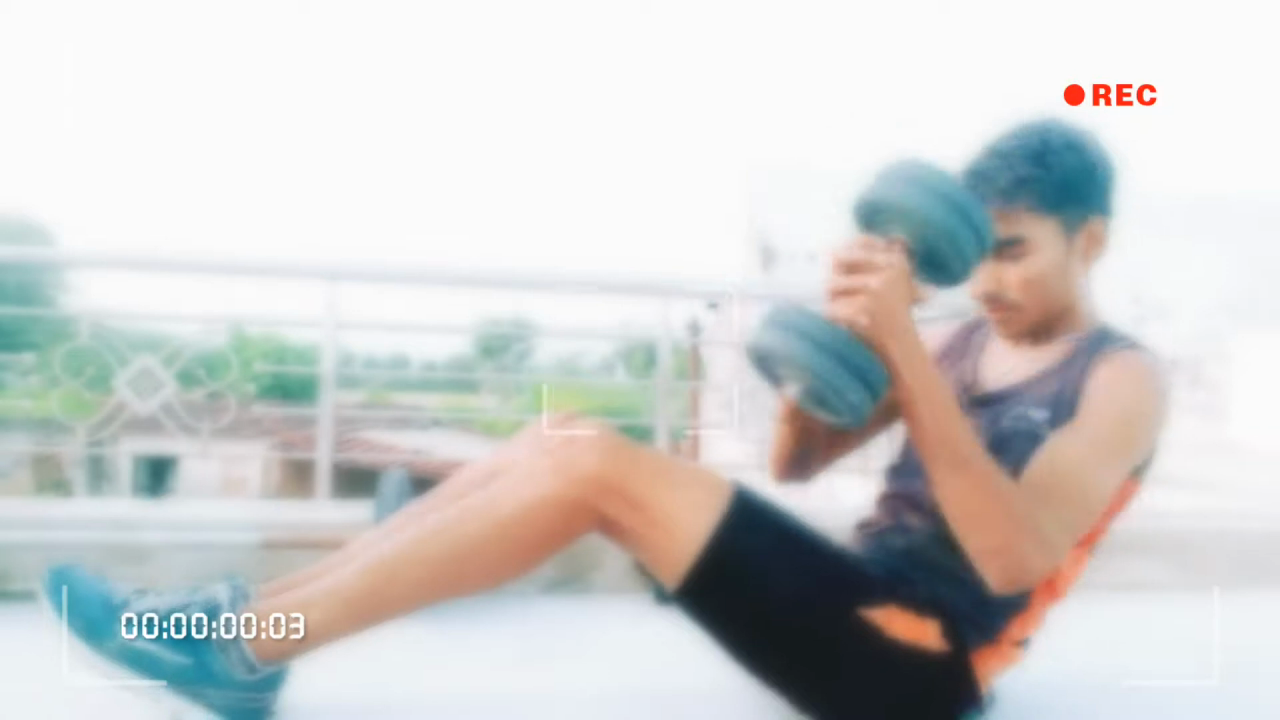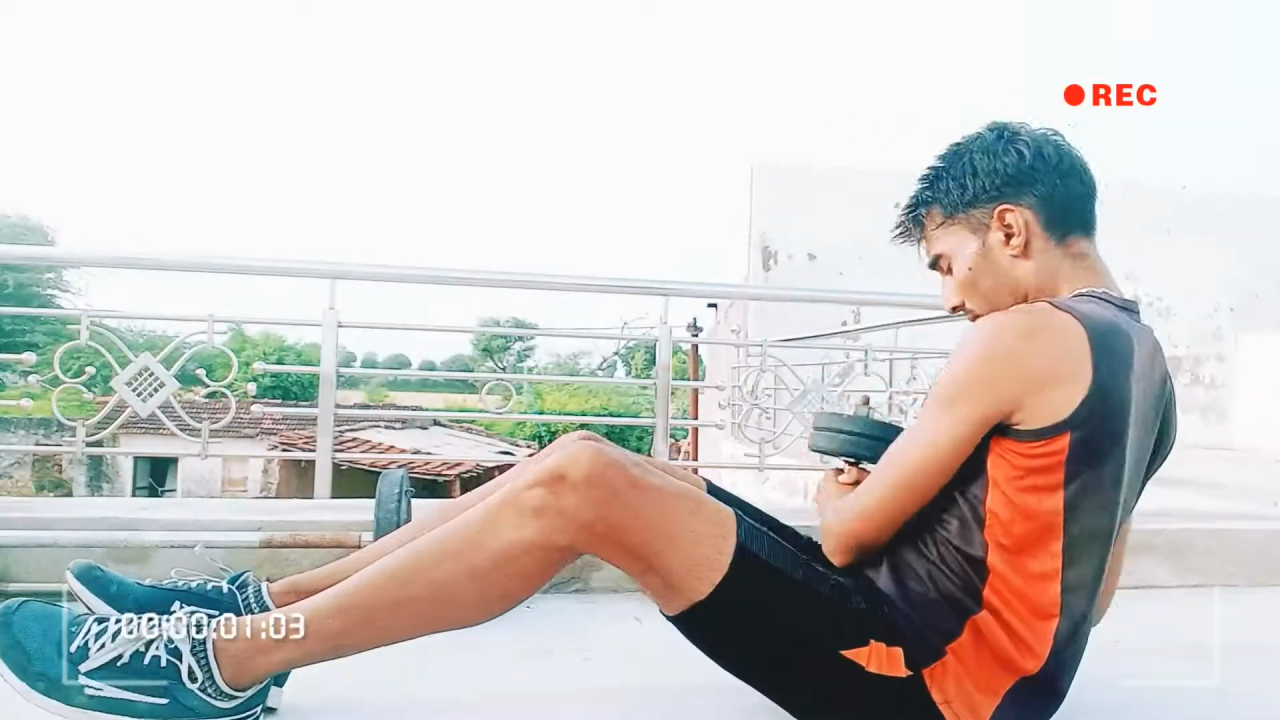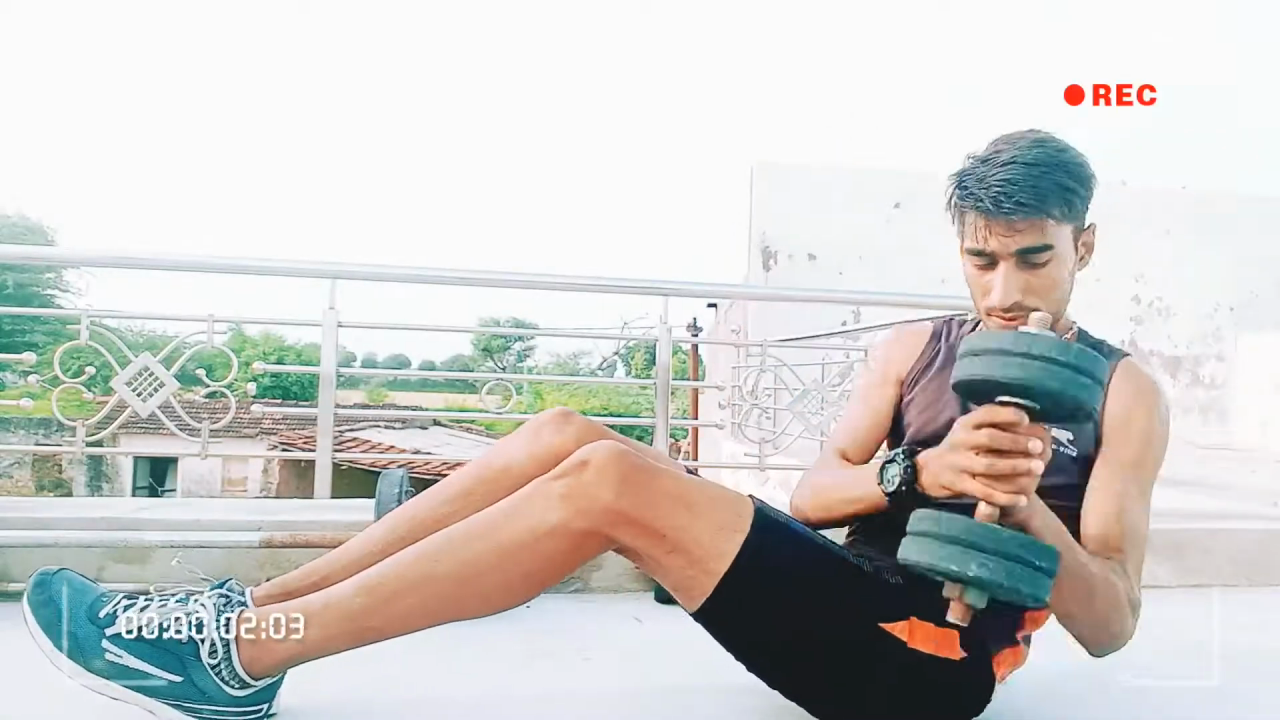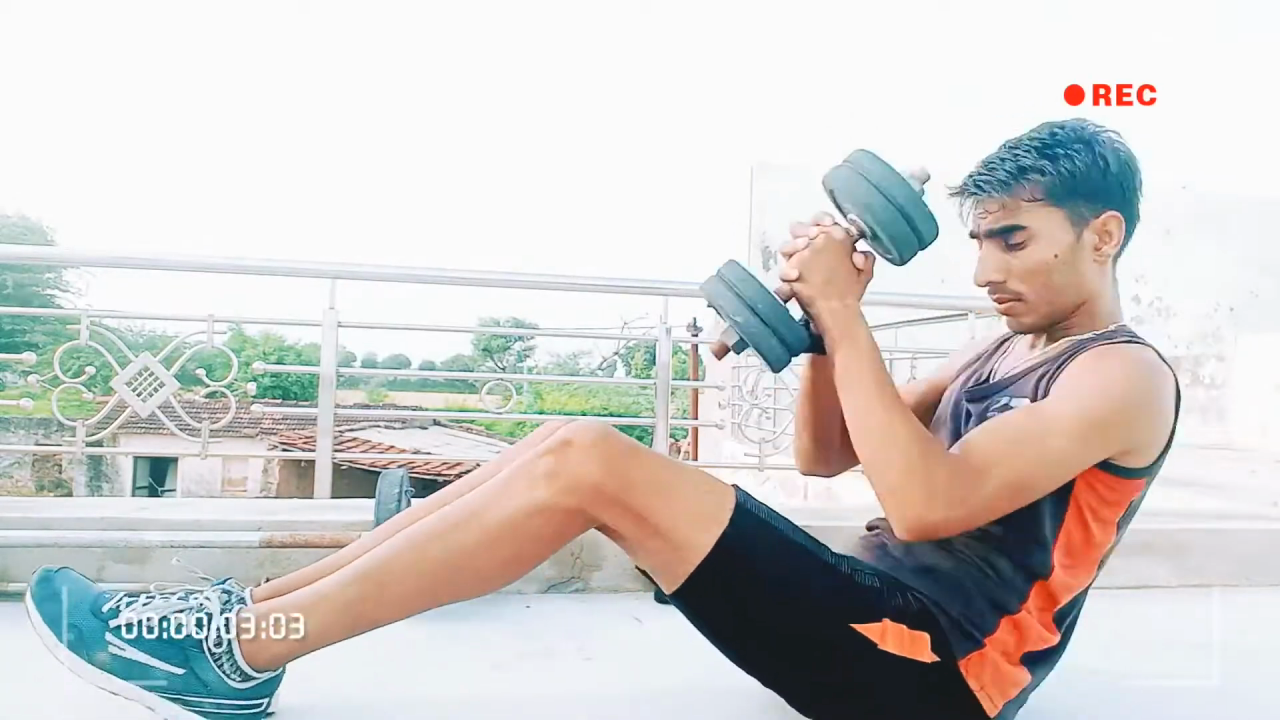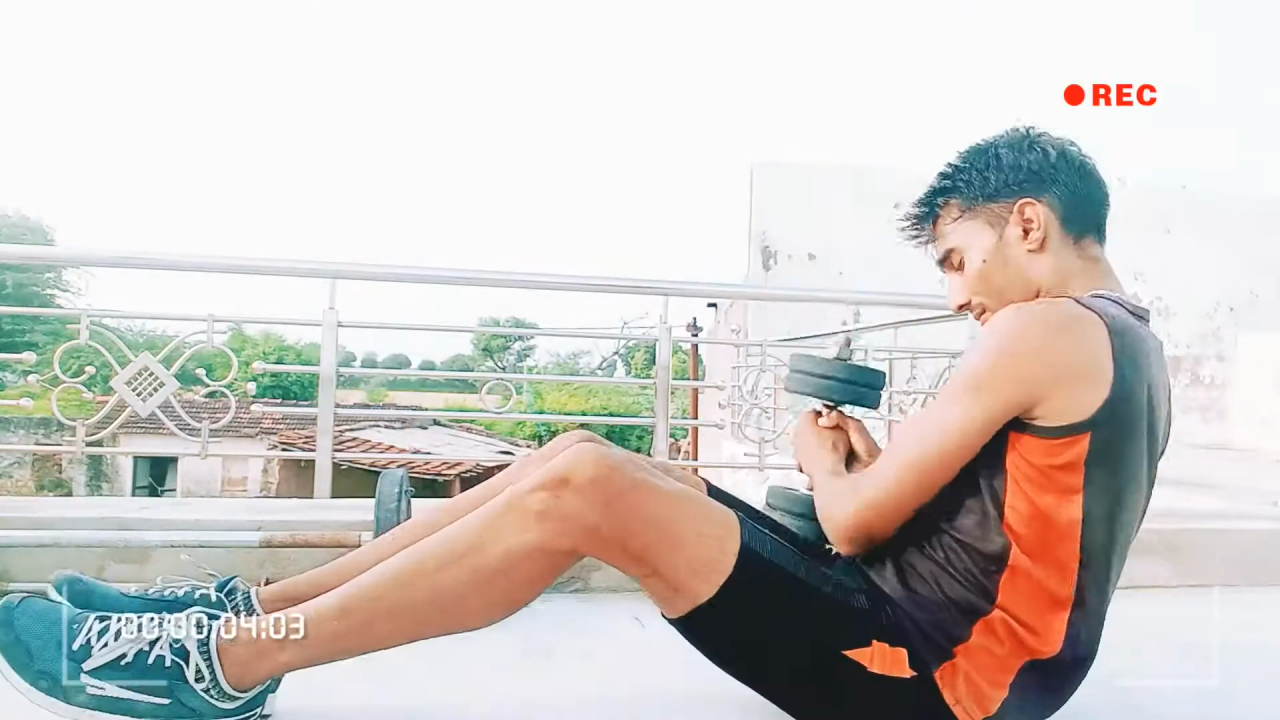
dt=1s
person 1, frame 1
left shoulder: (1122, 382)
right shoulder: (964, 340)
left elbow: (1010, 559)
right elbow: (791, 459)
left wrist: (906, 355)
right hip: (850, 604)
left knee: (590, 464)
right knee: (562, 443)
right ankle: (253, 613)
person 1, frame 2
left shoulder: (1026, 341)
right shoulder: (1136, 362)
left elbow: (851, 534)
right elbow: (1093, 578)
left wrist: (842, 499)
left knee: (578, 493)
right knee: (586, 461)
right ankle: (260, 606)
person 1, frame 3
left shoulder: (1120, 391)
right shoulder: (922, 341)
left elbow: (1111, 618)
right elbow: (821, 496)
left wrist: (1026, 514)
right wrist: (924, 474)
right hip: (858, 607)
left knee: (608, 479)
right knee: (561, 433)
right ankle: (248, 606)
person 1, frame 4
left shoulder: (1127, 380)
right shoulder: (995, 343)
left elbow: (924, 505)
right elbow: (822, 453)
left wrist: (849, 320)
right wrist: (825, 326)
right hip: (865, 616)
left knee: (589, 463)
right knee: (565, 446)
right ankle: (252, 609)
person 1, frame 5
left shoulder: (1040, 334)
right shoulder: (1130, 357)
left elbow: (859, 519)
left wrist: (831, 465)
right wrist: (876, 465)
left knee: (580, 495)
right knee: (586, 459)
right ankle: (250, 610)
